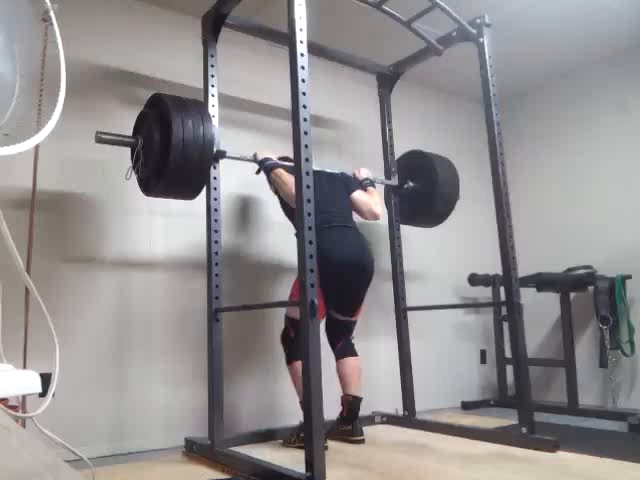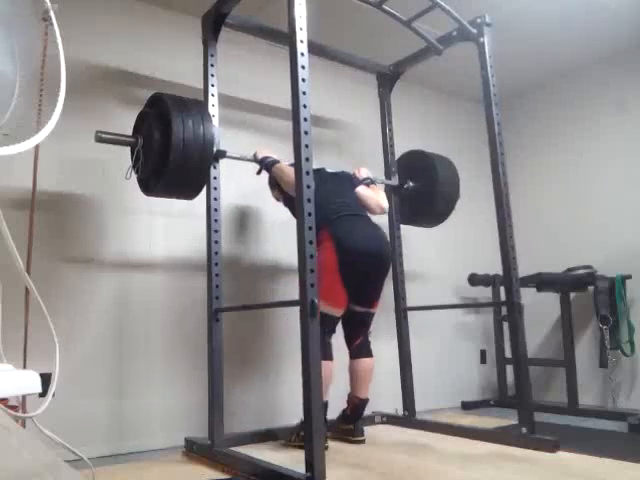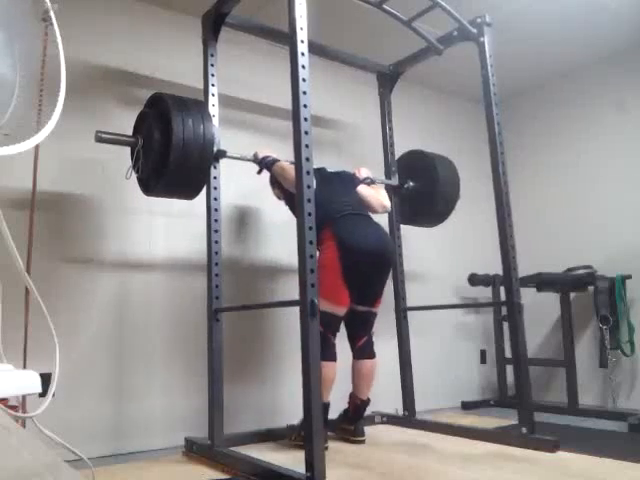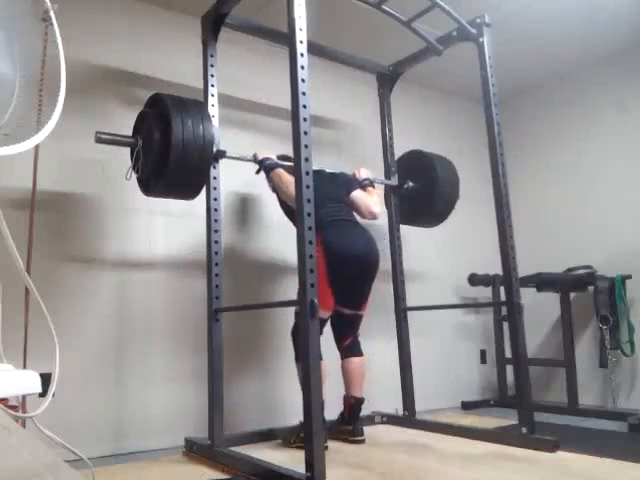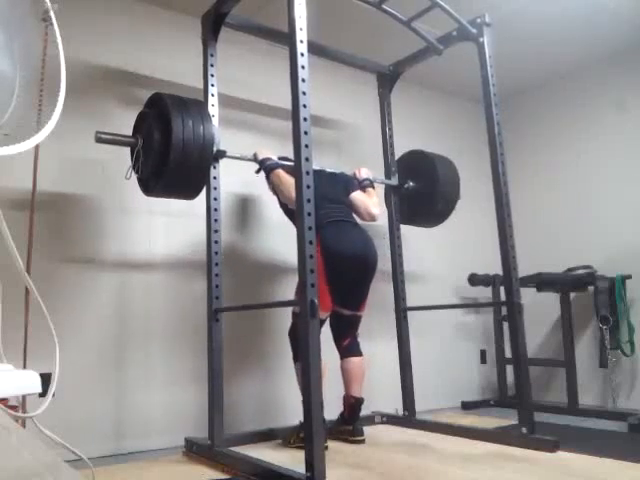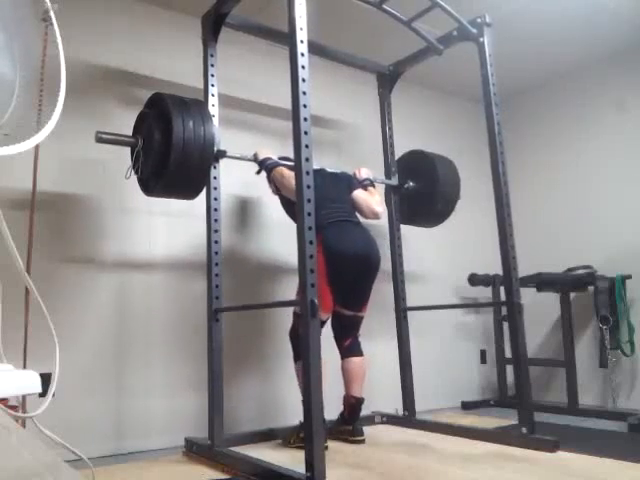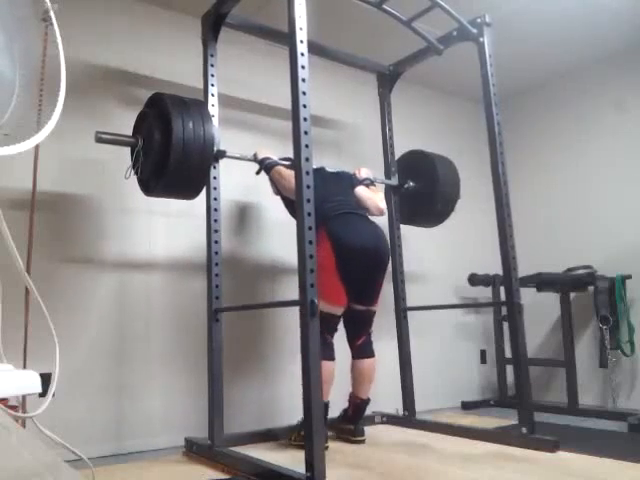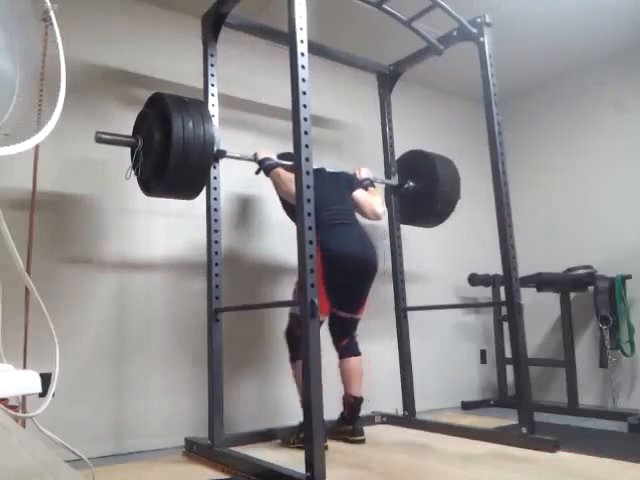
dt=0.3s
person 1, frame 1
left shoulder: (286, 176)
right shoulder: (340, 178)
left elbow: (295, 195)
right elbow: (374, 211)
left wrist: (268, 164)
right wrist: (366, 181)
left hip: (328, 252)
right hip: (361, 253)
left knee: (294, 338)
right knee: (342, 338)
right ankle: (350, 422)
person 1, frame 2
left shoulder: (288, 178)
right shoulder: (342, 177)
left elbow: (298, 184)
right elbow: (381, 206)
left wrist: (268, 163)
right wrist: (367, 180)
left hip: (344, 243)
right hip: (378, 243)
left knee: (318, 333)
right knee: (358, 336)
right ankle: (352, 422)
person 1, frame 3
left shoulder: (288, 179)
right shoulder: (342, 177)
left elbow: (297, 178)
right elbow: (383, 204)
left wrist: (268, 162)
right wrist: (366, 180)
left hip: (346, 243)
right hip: (380, 242)
left knee: (322, 333)
right knee: (361, 336)
right ankle: (353, 421)
person 1, frame 4
left shoulder: (286, 178)
right shoulder: (339, 177)
left elbow: (296, 196)
right elbow: (374, 210)
left wrist: (268, 164)
right wrist: (366, 181)
left hip: (333, 247)
right hip: (366, 247)
left knee: (305, 335)
right knee: (348, 336)
right ankle: (351, 421)
person 1, frame 5
left shoulder: (284, 176)
right shoulder: (340, 178)
left elbow: (295, 198)
right elbow: (372, 212)
left wrist: (268, 164)
right wrist: (366, 182)
left hip: (331, 248)
right hip: (365, 248)
left knee: (302, 335)
right knee: (347, 336)
right ankle: (351, 422)
person 1, frame 6
left shoulder: (284, 176)
right shoulder: (341, 177)
left elbow: (296, 189)
right elbow: (376, 210)
left wrist: (269, 163)
right wrist: (367, 182)
left hip: (333, 247)
right hip: (367, 247)
left knee: (303, 335)
right knee: (348, 336)
right ankle: (351, 422)
person 1, frame 7
left shoulder: (287, 176)
right shoulder: (342, 177)
left elbow: (295, 187)
right elbow: (379, 207)
left wrist: (268, 163)
right wrist: (366, 181)
left hip: (341, 241)
right hip: (377, 241)
left knee: (321, 333)
right knee: (360, 335)
right ankle: (353, 421)
person 1, frame 8
left shoulder: (288, 177)
right shoulder: (342, 177)
left elbow: (294, 192)
right elbow: (377, 211)
left wrist: (268, 163)
right wrist: (366, 182)
left hip: (331, 251)
right hip: (365, 250)
left knee: (299, 335)
right knee: (345, 338)
right ankle: (351, 421)
